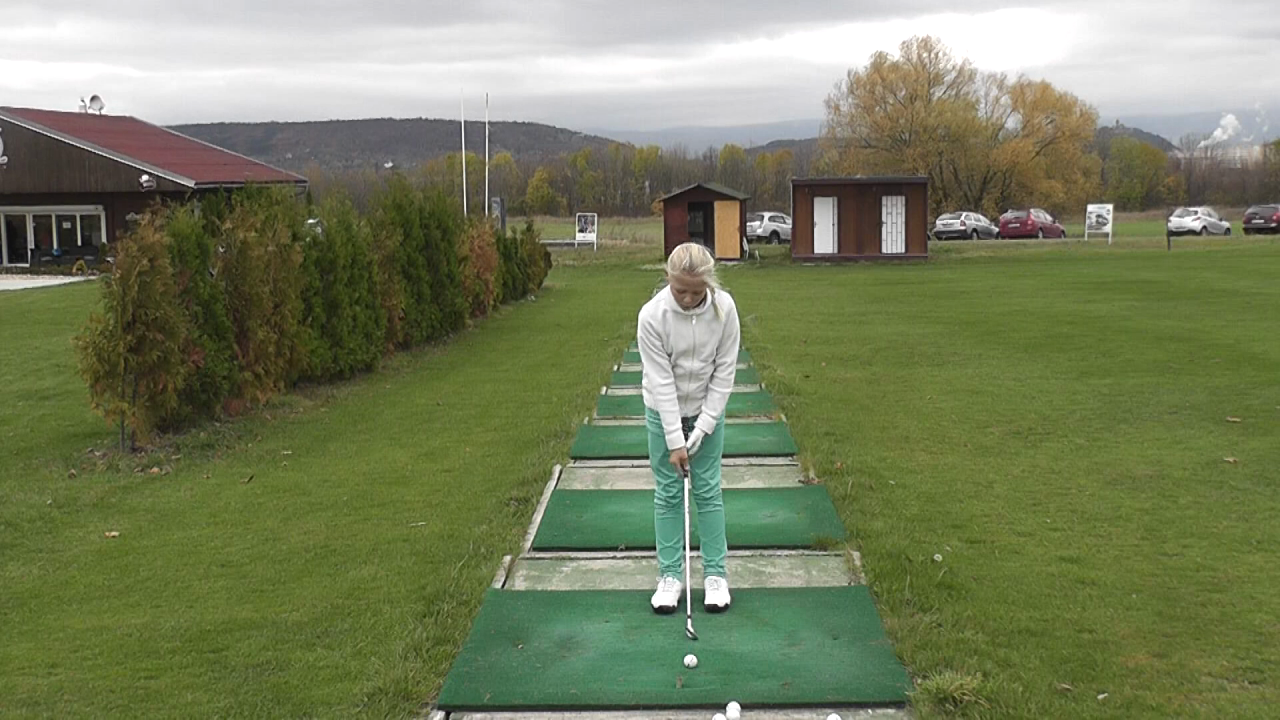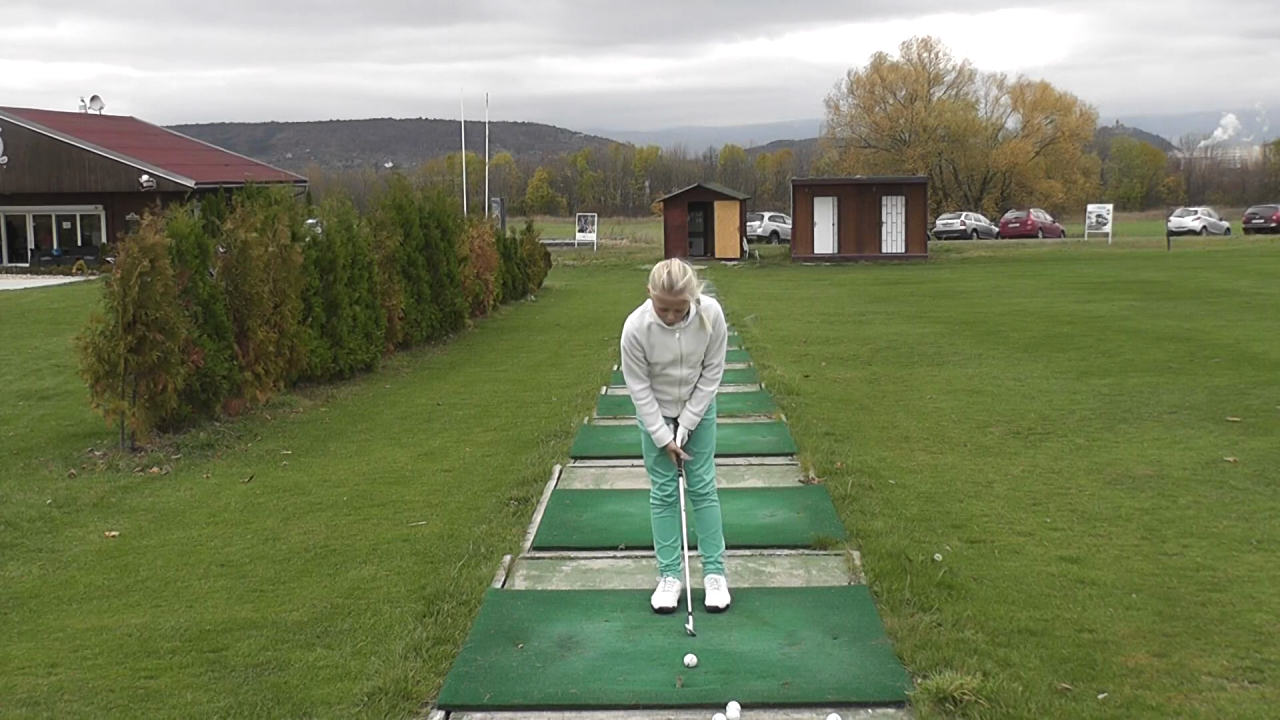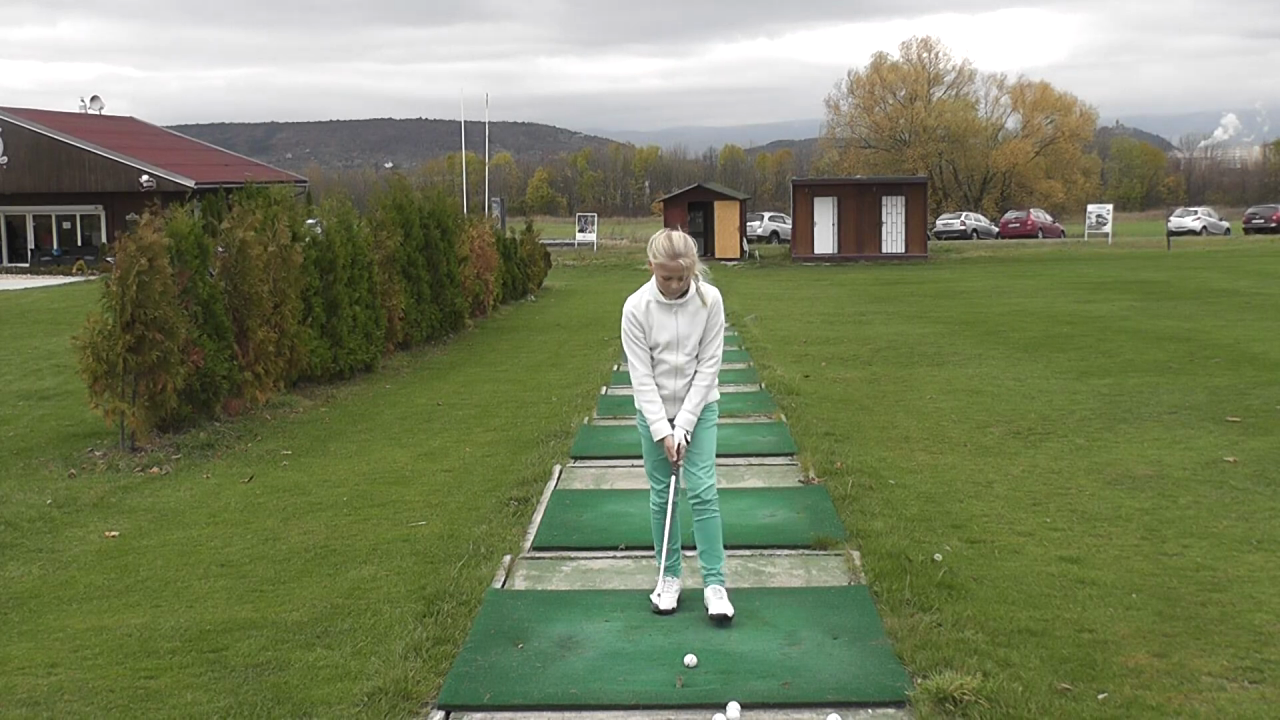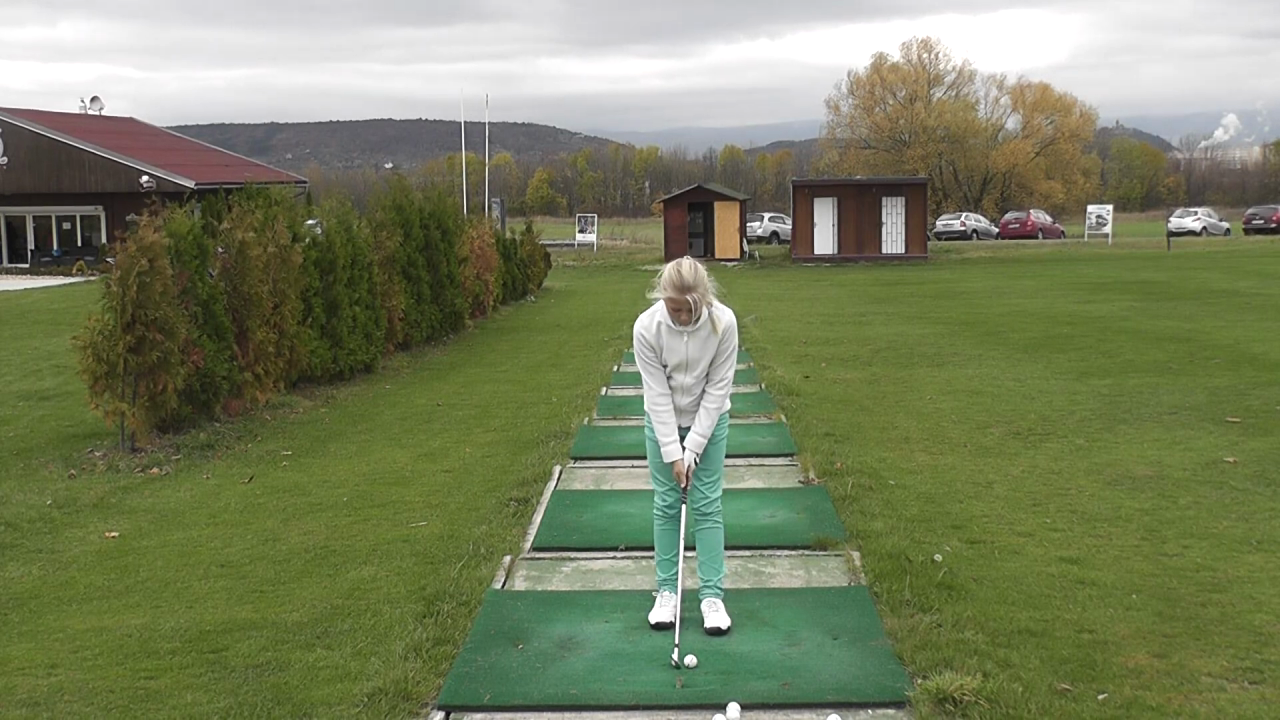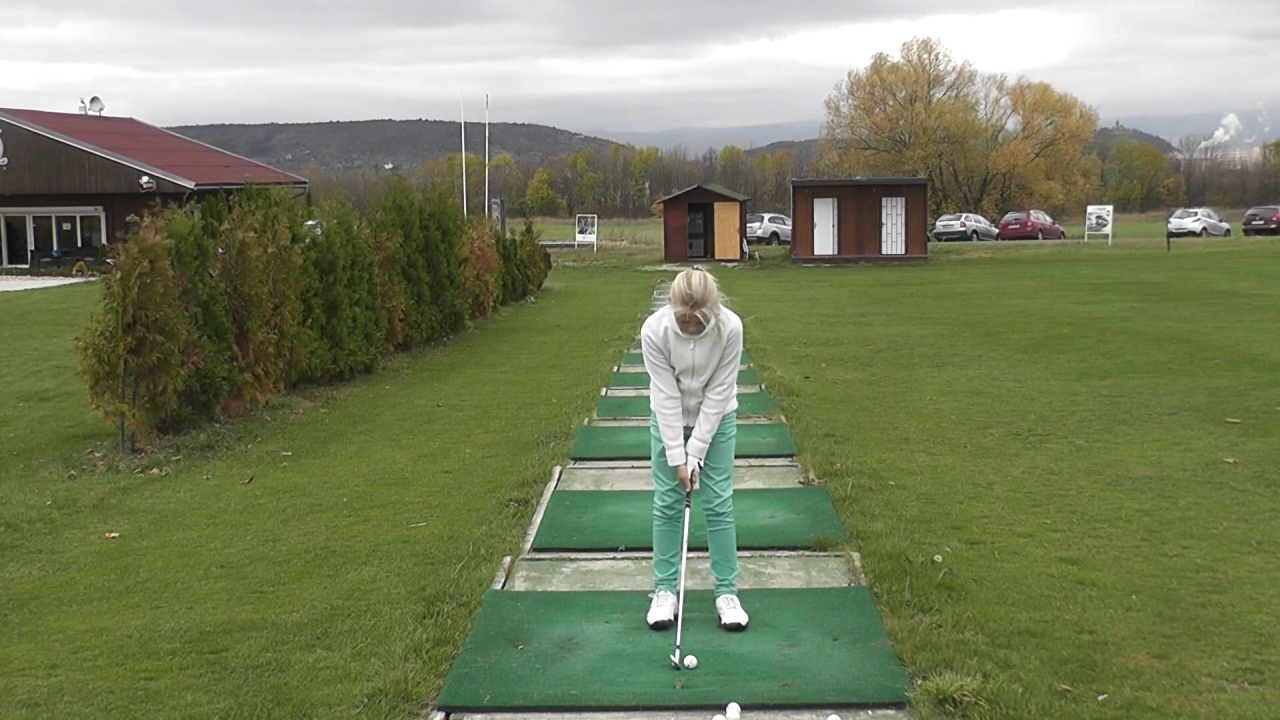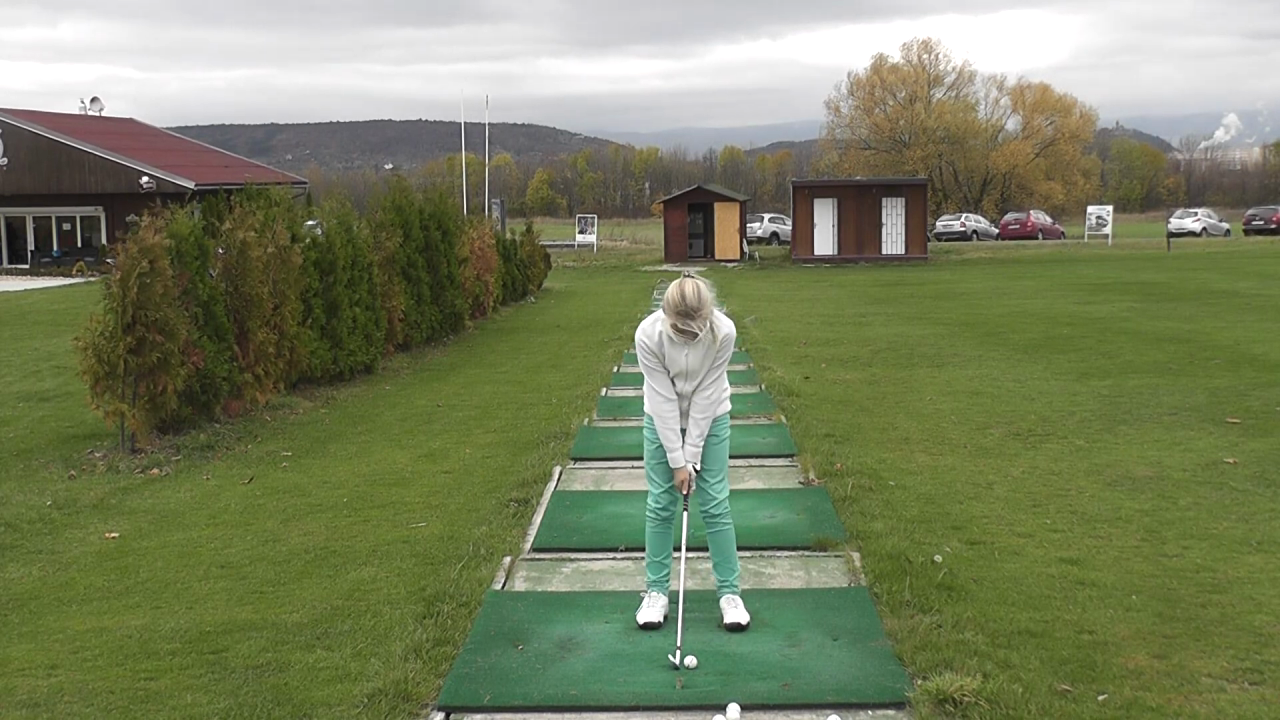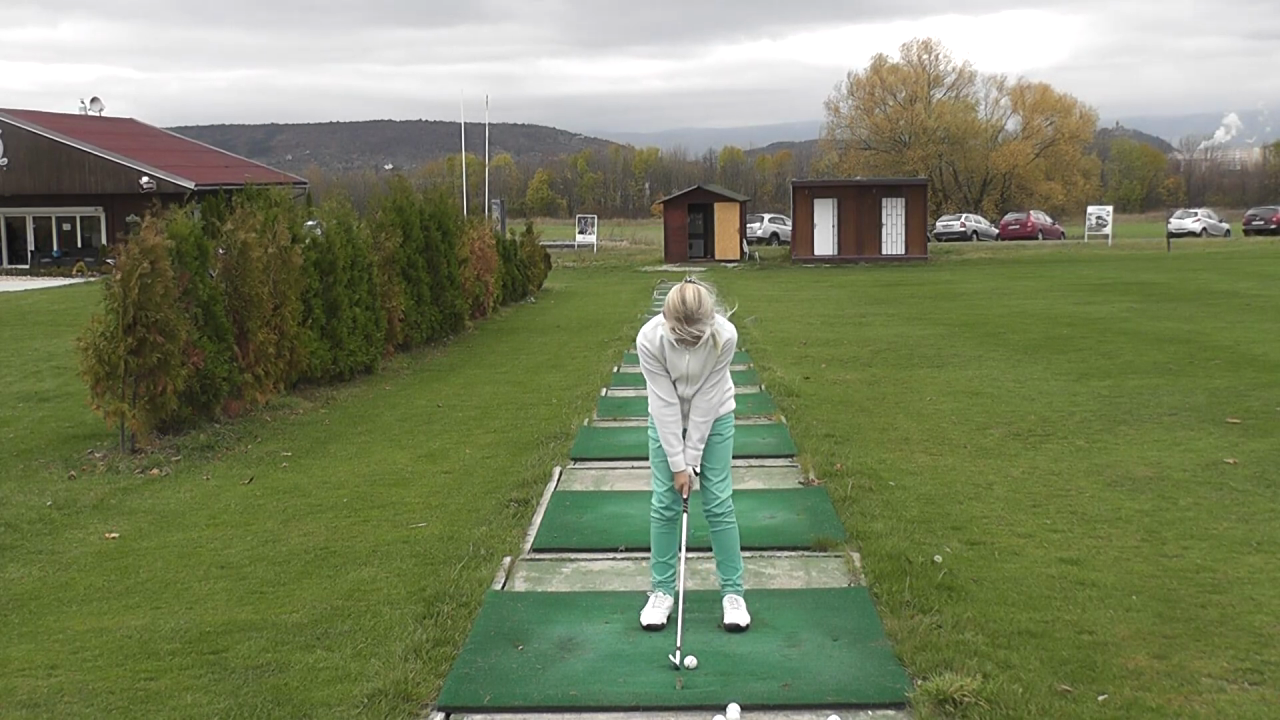
dt=0.7s
person 1, frame 1
left shoulder: (724, 307)
right shoulder: (652, 315)
left elbow: (725, 370)
right elbow: (659, 381)
left wrist: (703, 427)
right wrist: (674, 441)
left hip: (709, 408)
right hip: (663, 410)
left knee: (708, 489)
right knee: (668, 491)
left ankle: (715, 573)
right ankle: (670, 575)
person 1, frame 2
left shoulder: (711, 313)
right shoulder: (635, 327)
left elbow: (713, 370)
right elbow: (638, 386)
left wrist: (688, 423)
right wrist: (662, 435)
left hip: (699, 408)
right hip: (655, 412)
left knee: (702, 487)
right knee: (663, 491)
left ankle: (714, 573)
right ankle: (670, 575)
person 1, frame 3
left shoulder: (710, 300)
right shoulder: (636, 307)
left elbow: (709, 366)
right elbow: (641, 374)
left wrist: (683, 425)
right wrist: (663, 431)
left hip: (700, 409)
right hip: (654, 413)
left knee: (703, 492)
right knee: (661, 496)
left ankle: (714, 583)
right ankle: (669, 576)
person 1, frame 4
left shoulder: (724, 321)
right shoulder: (646, 327)
left elbow: (718, 388)
right elbow: (657, 392)
left wrist: (693, 447)
right wrist: (673, 453)
left hip: (709, 419)
right hip: (662, 420)
left knee: (707, 504)
right knee: (666, 503)
left ankle: (712, 594)
right ankle: (666, 591)
person 1, frame 5
left shoulder: (730, 327)
right shoulder: (654, 329)
left elbow: (719, 392)
right elbow: (667, 394)
left wrist: (697, 452)
right wrist: (677, 456)
left hip: (717, 419)
right hip: (668, 419)
left knee: (719, 503)
right knee: (667, 503)
left ankle: (726, 591)
right ankle: (665, 589)
person 1, frame 6
left shoulder: (723, 332)
right shoulder: (648, 334)
left elbow: (706, 395)
right elbow: (663, 399)
left wrist: (691, 456)
right wrist: (677, 460)
left hip: (710, 419)
right hip: (662, 420)
left knee: (716, 504)
right knee: (660, 504)
left ankle: (729, 592)
right ankle: (656, 590)
person 1, frame 7
left shoulder: (725, 335)
right shoulder: (649, 338)
left elbow: (707, 399)
right elbow: (664, 402)
left wrist: (693, 459)
right wrist: (677, 463)
left hip: (714, 419)
right hip: (666, 420)
left knee: (719, 501)
right knee: (664, 502)
left ankle: (733, 591)
right ankle: (662, 590)
